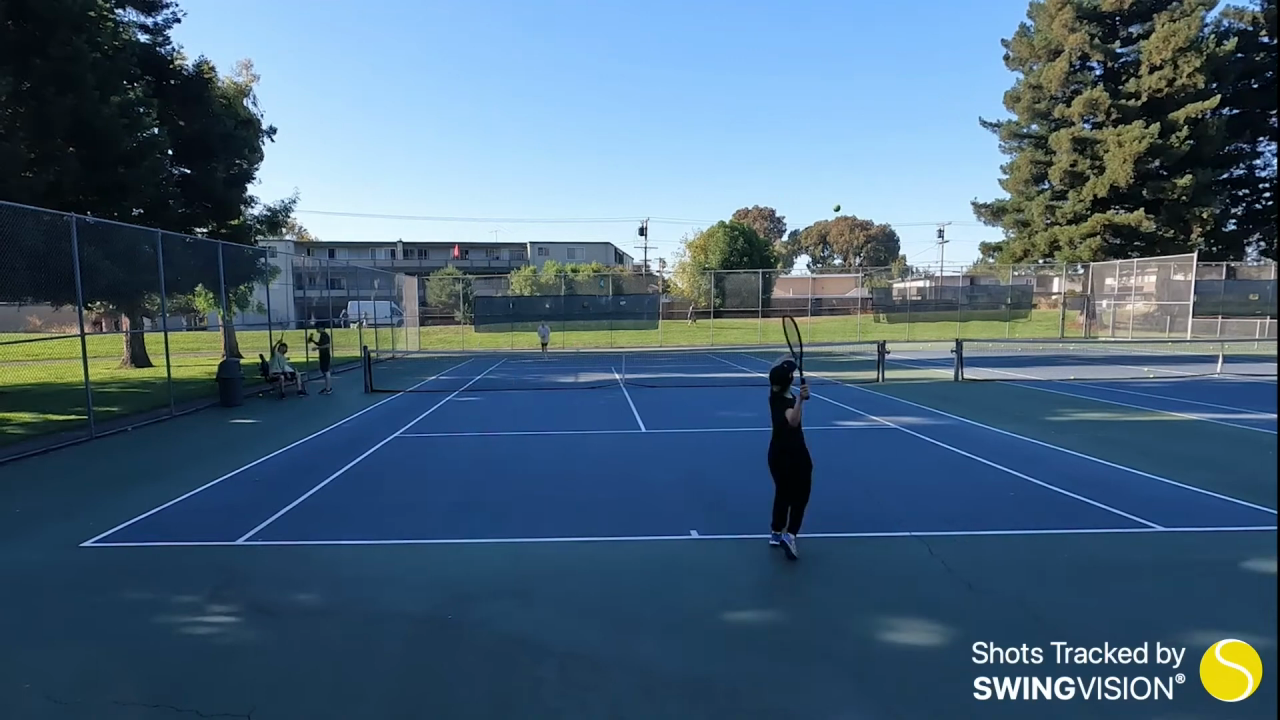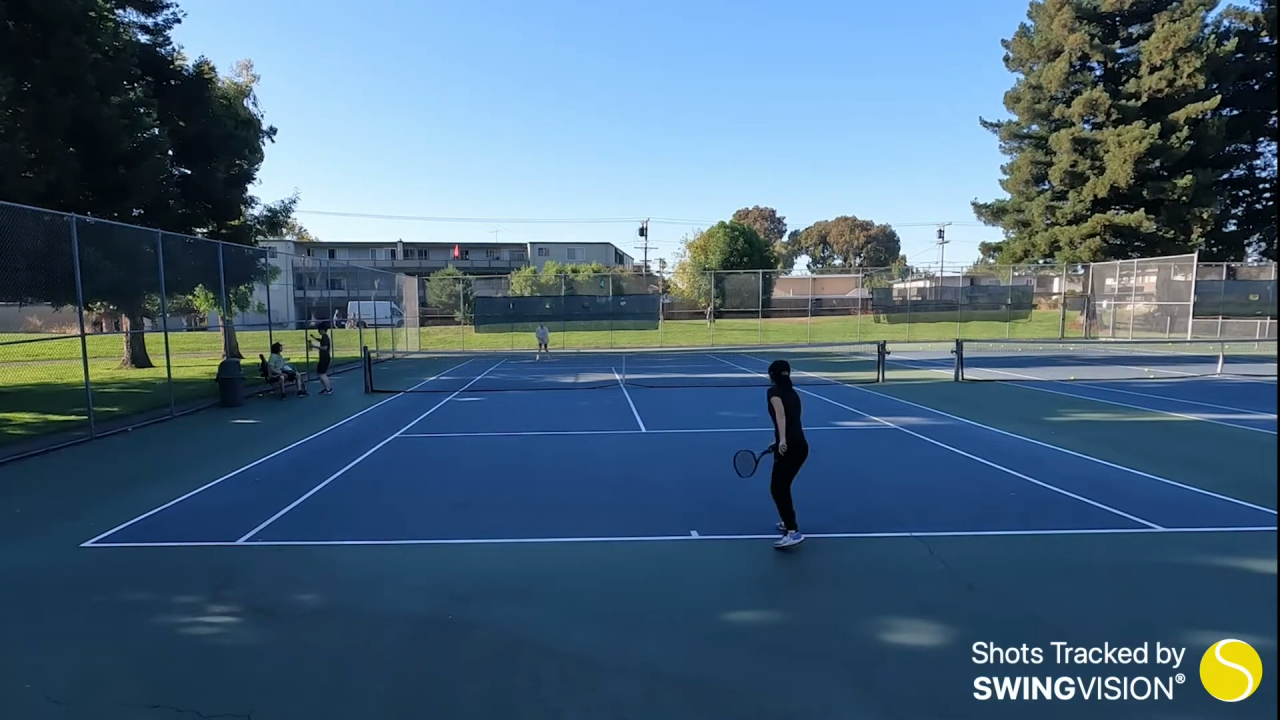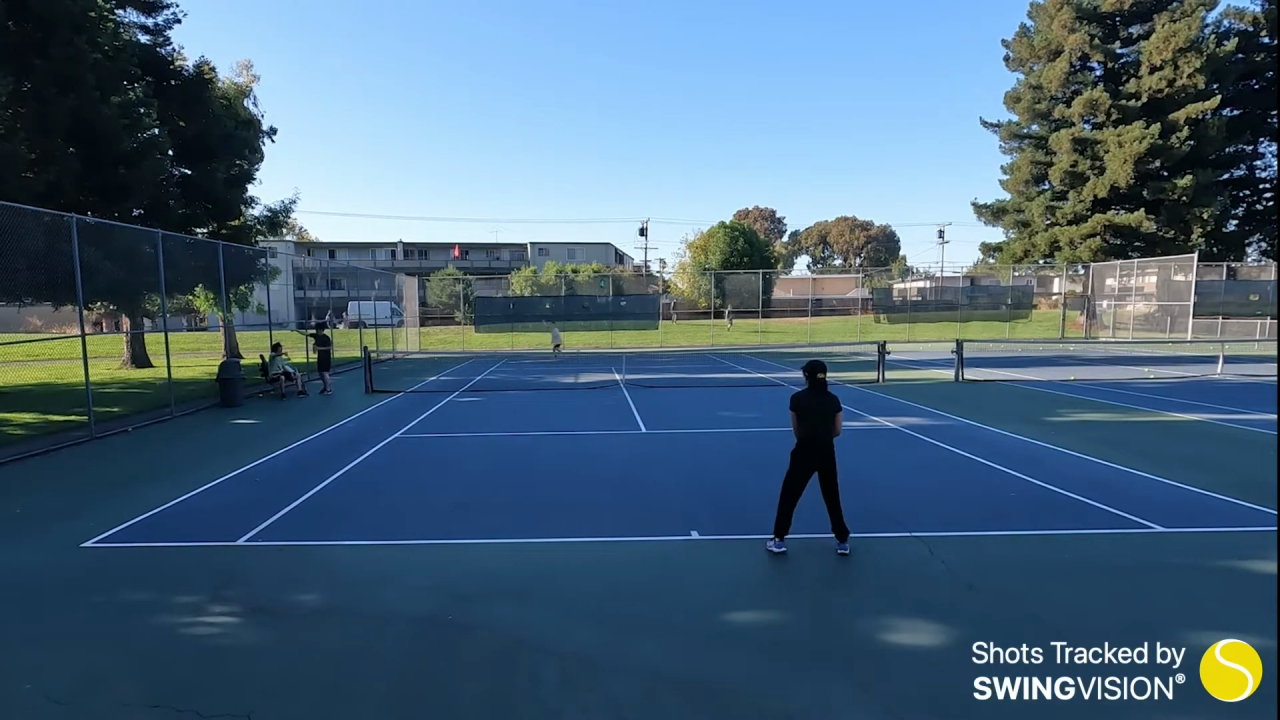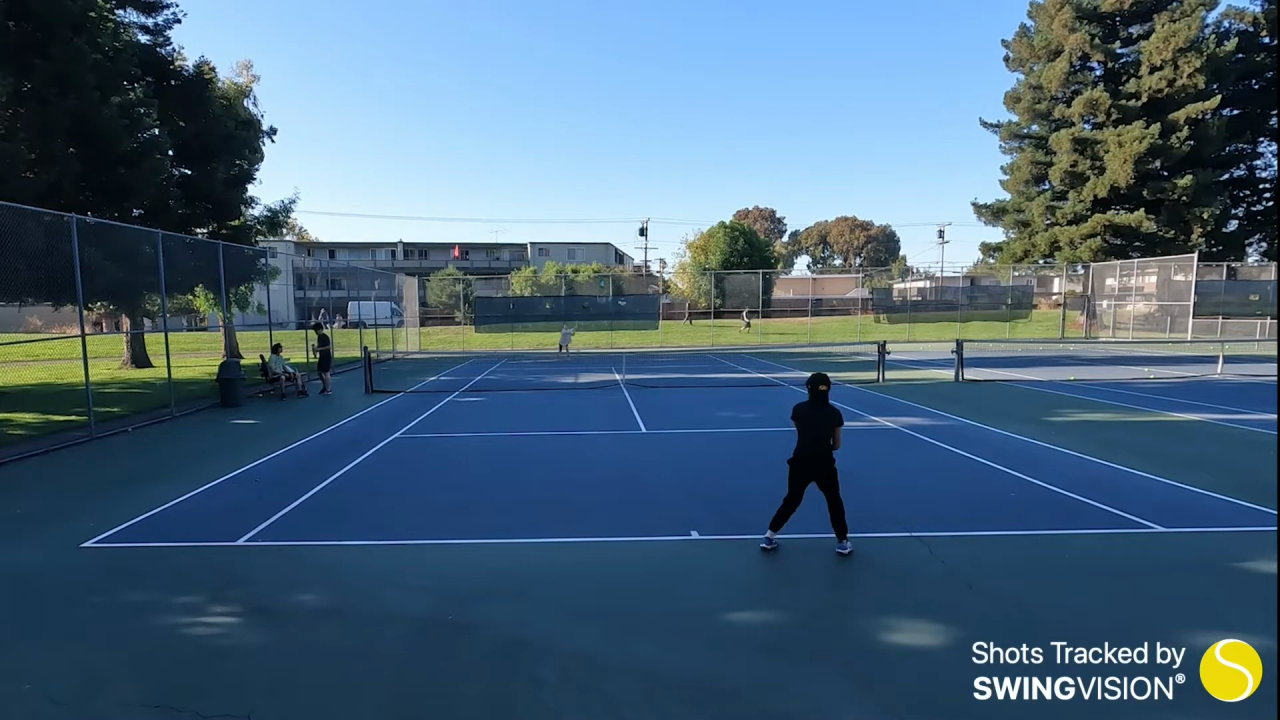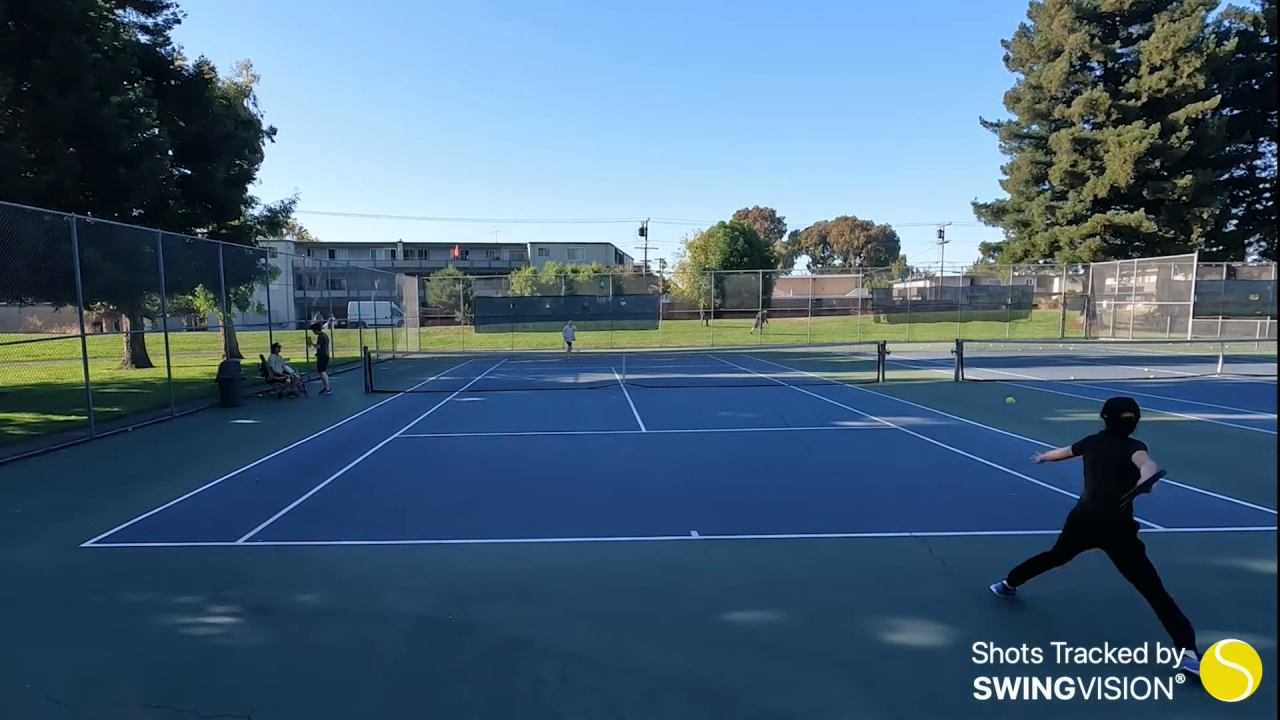
dt=1s
person 1, frame 1
left shoulder: (775, 395)
right shoulder: (786, 402)
left elbow: (779, 373)
right elbow: (794, 421)
left wrist: (785, 363)
right wrist: (801, 399)
left hip: (777, 454)
right hip: (794, 455)
left knee: (783, 495)
right knee: (799, 497)
left ankle: (777, 533)
right ankle: (789, 535)
person 1, frame 2
left shoulder: (774, 392)
right shoulder: (793, 393)
left elbow: (780, 414)
left wrist: (782, 439)
left hip: (790, 447)
right hip: (801, 446)
left knee: (778, 488)
right knee: (782, 485)
left ankle: (793, 532)
right ankle: (789, 522)
person 1, frame 3
left shoulder: (797, 398)
right shoulder: (833, 400)
left elbow: (796, 430)
right elbow: (837, 431)
left hip: (804, 452)
right hip: (827, 453)
left knee: (789, 494)
right knee: (832, 497)
left ankle: (779, 540)
right ankle: (842, 541)
person 1, frame 4
left shoulder: (798, 409)
right shoulder: (835, 413)
right elbow: (836, 445)
left hip: (800, 462)
right hip: (824, 464)
left knee: (792, 500)
right knee: (834, 501)
left ankle: (770, 536)
right ankle: (842, 542)
person 1, frame 5
left shoulder: (1091, 442)
right shoulder: (1133, 447)
left elbow: (1058, 453)
right elbow: (1146, 463)
left wrist: (1041, 457)
right wrist: (1147, 474)
left hip: (1081, 519)
right hip: (1116, 526)
left knee: (1057, 556)
right knee: (1152, 588)
left ankle: (1007, 584)
